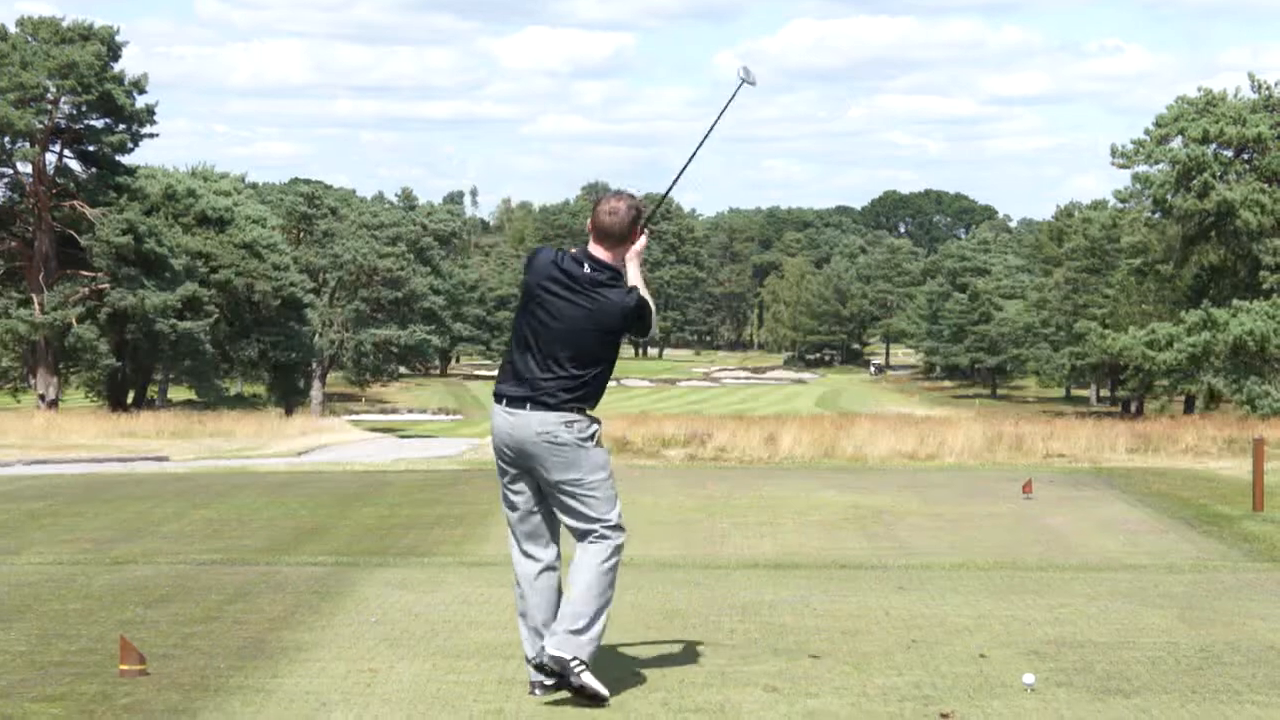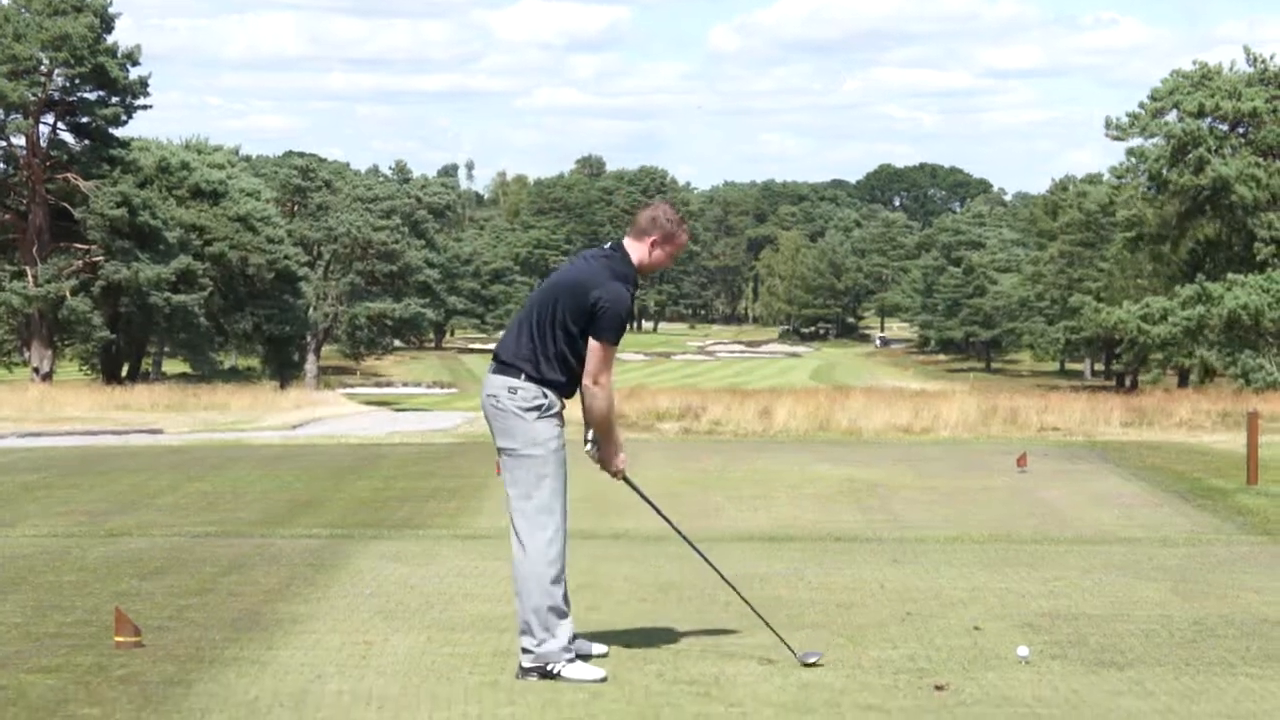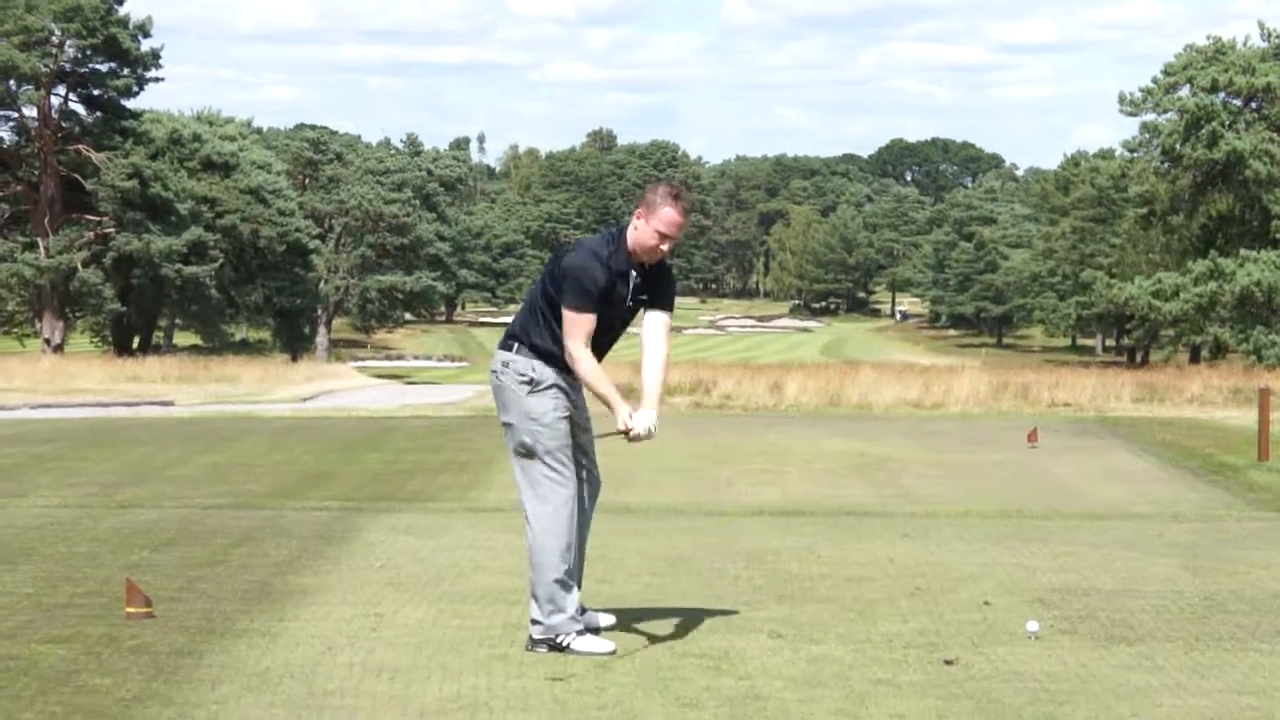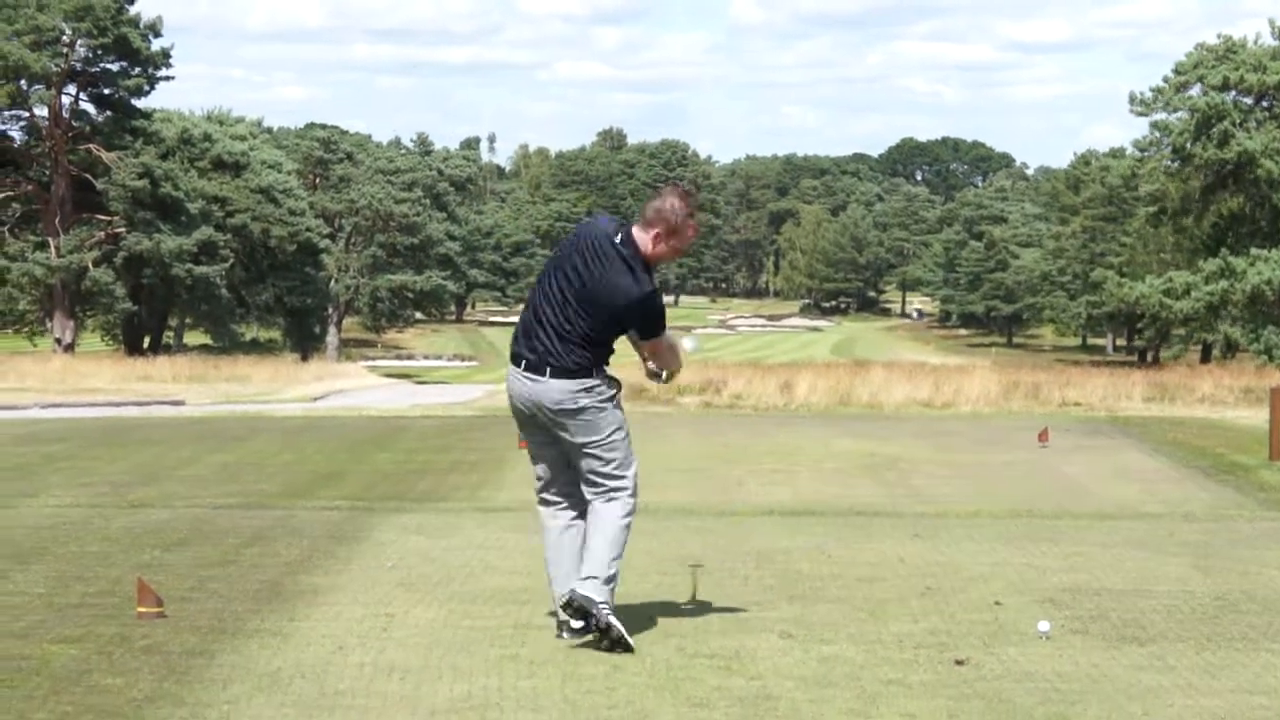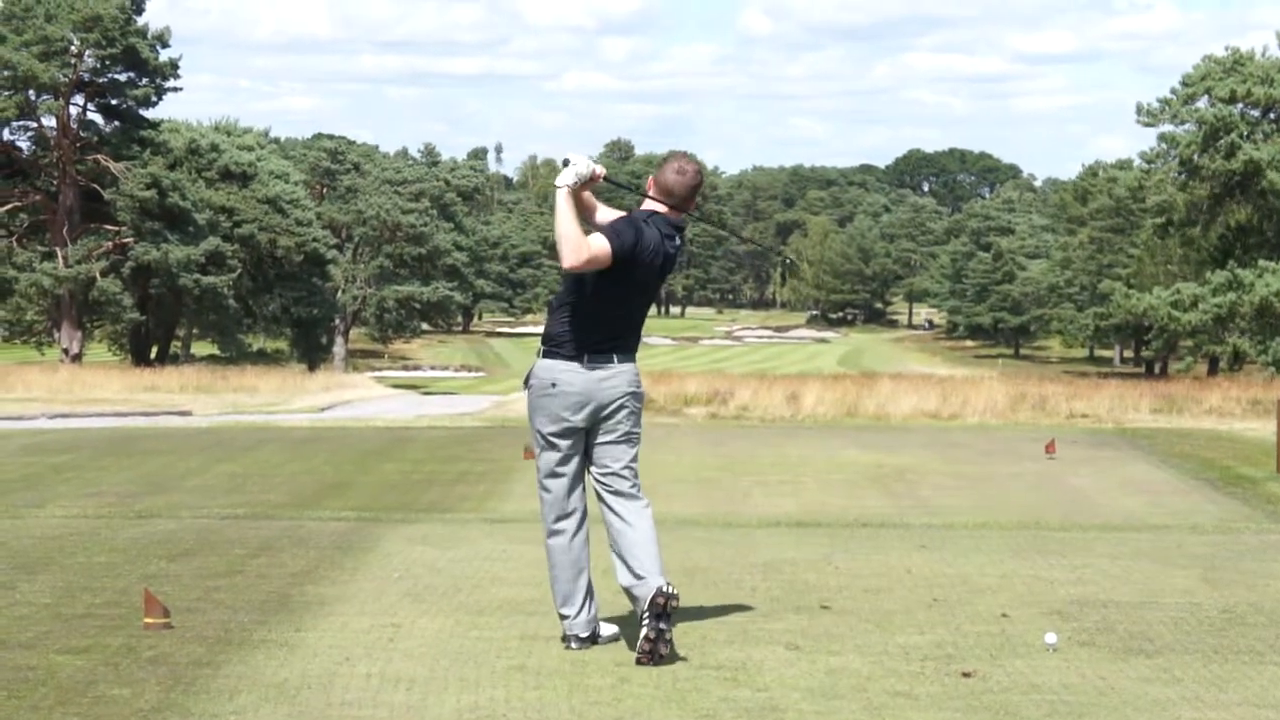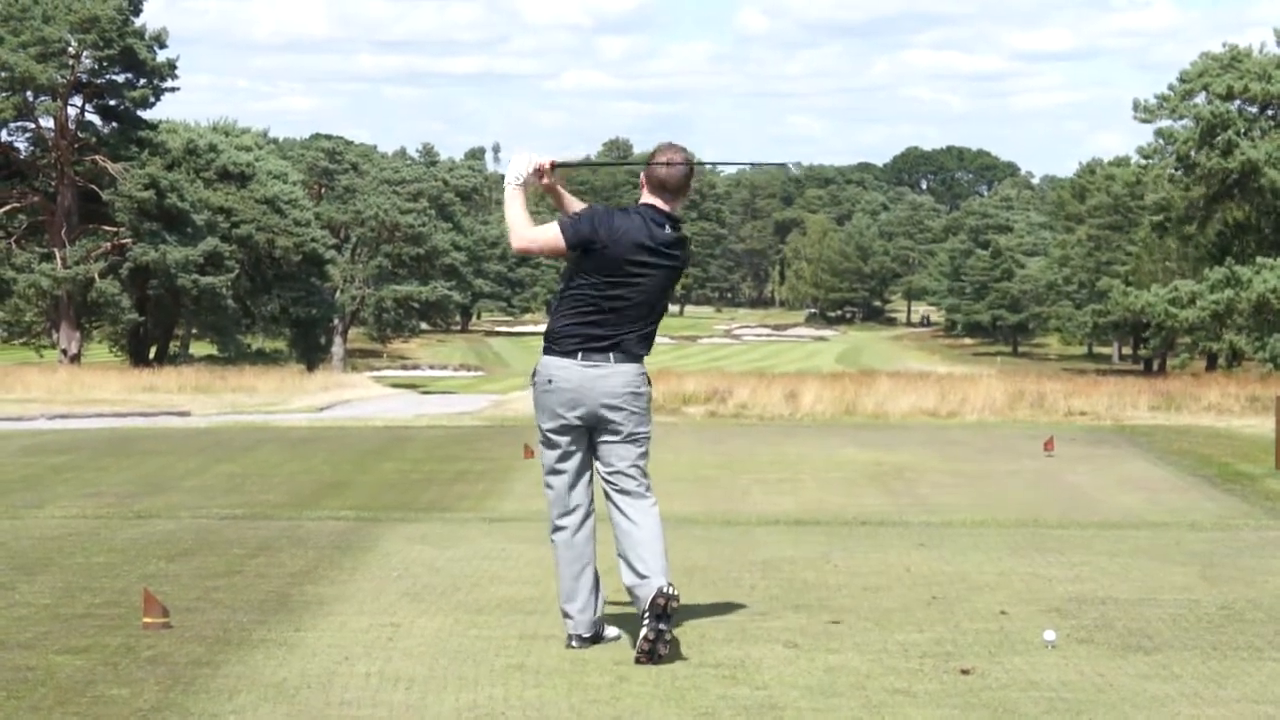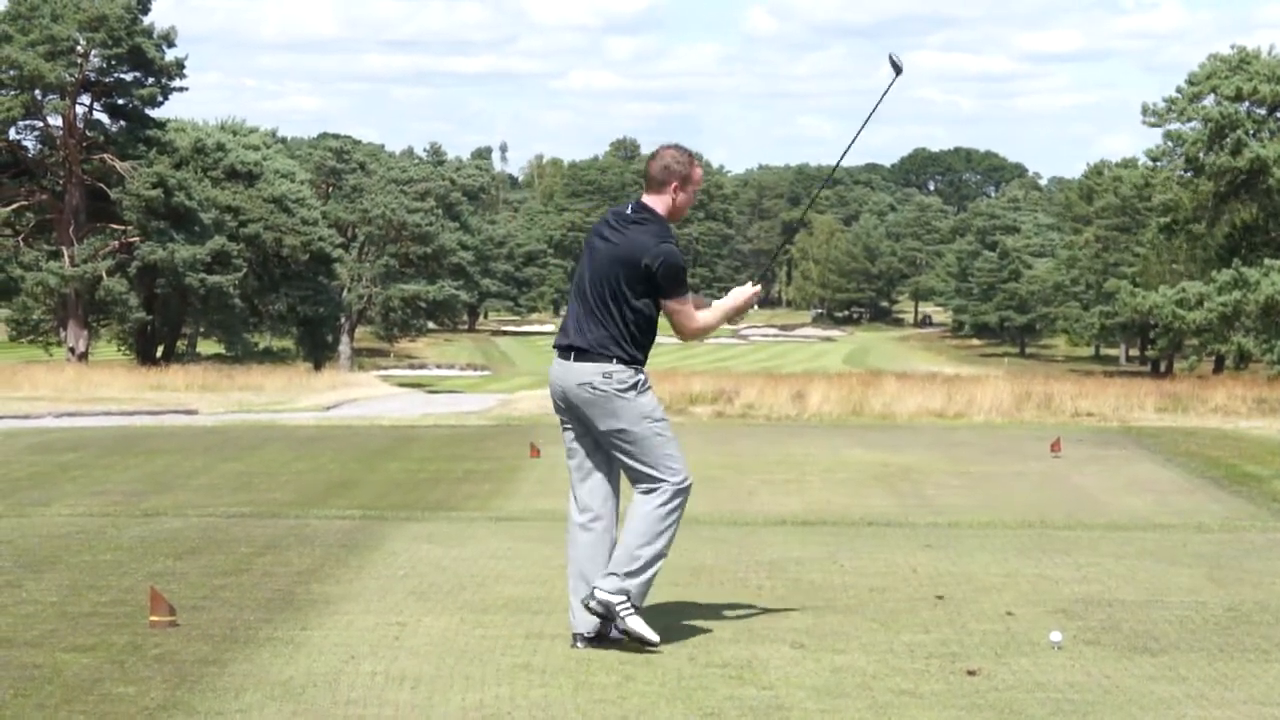
dt=0.7s
person 1, frame 1
left shoulder: (545, 263)
right shoulder: (622, 302)
left wrist: (620, 276)
right wrist: (633, 267)
left hip: (508, 419)
right hip: (561, 428)
left knee: (531, 549)
right knee: (602, 535)
left ankle: (540, 653)
right ankle: (567, 652)
person 1, frame 2
left shoulder: (598, 263)
right shoulder: (614, 291)
right elbow: (595, 382)
left wrist: (598, 435)
right wrist: (609, 445)
left hip: (520, 391)
right hip: (525, 397)
left knee: (545, 521)
right knee: (540, 524)
left ankle: (554, 633)
right ankle: (542, 653)
person 1, frame 3
left shoulder: (660, 279)
right shoulder: (589, 259)
left elbow: (656, 343)
right elbow: (576, 351)
left wrist: (649, 408)
right wrist: (619, 407)
left hip: (565, 380)
right hip: (529, 373)
left knee: (580, 491)
right knee: (554, 497)
left ankle: (564, 605)
right ankle: (552, 626)
person 1, frame 4
left shoulder: (595, 229)
right shoulder: (638, 292)
right elbow: (660, 356)
left wrist: (650, 356)
right wrist: (664, 365)
left hip: (526, 381)
right hip: (576, 390)
left knee: (558, 498)
right knee: (613, 493)
left ankle: (573, 608)
right ankle: (591, 595)
person 1, frame 5
left shoulder: (633, 231)
right shoulder: (665, 238)
left elbow: (573, 257)
right elbow: (597, 212)
left wrist: (565, 187)
right wrist: (578, 187)
left hip: (561, 375)
right hip: (617, 377)
left knee: (562, 506)
right knee: (623, 493)
left ankle: (578, 624)
right ankle: (652, 593)
person 1, frame 6
left shoulder: (609, 224)
right shoulder: (678, 247)
left elbow: (522, 240)
left wrist: (515, 183)
right wrist: (555, 189)
left hip: (563, 374)
right hip: (623, 378)
left knee: (568, 503)
right knee: (632, 493)
left ankle: (582, 622)
right ankle: (654, 591)
person 1, frame 7
left shoulder: (610, 224)
right shoulder: (659, 249)
right elbow: (690, 327)
left wrist: (712, 306)
right wrist: (734, 303)
left hip: (568, 371)
right hip: (608, 377)
left knee: (591, 497)
right knee: (667, 481)
left ankle: (589, 622)
right ankle: (616, 591)
